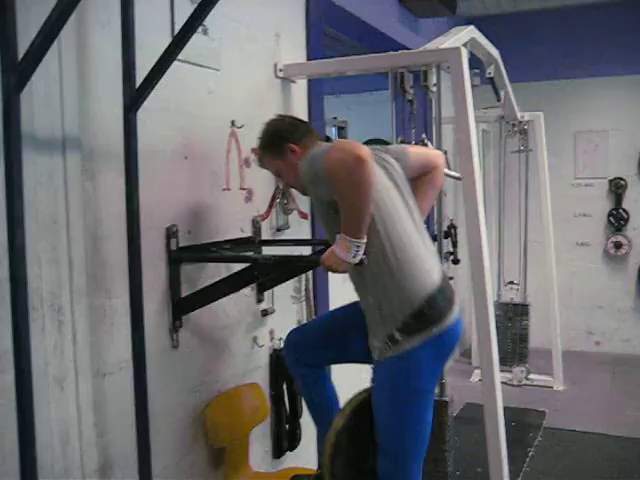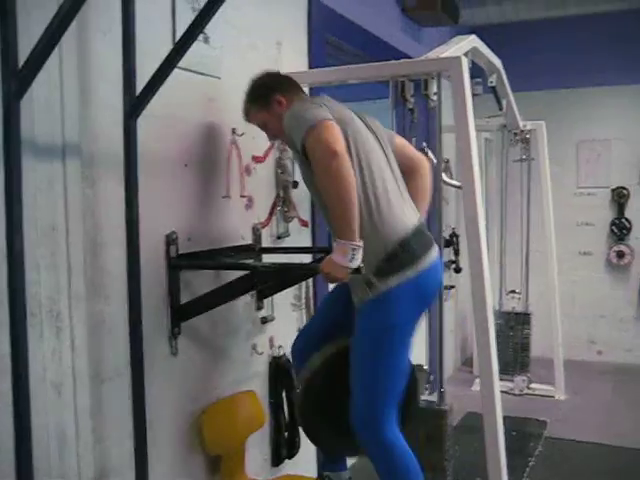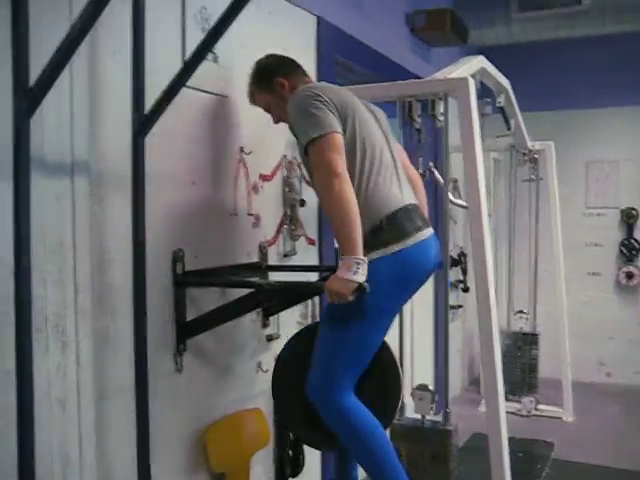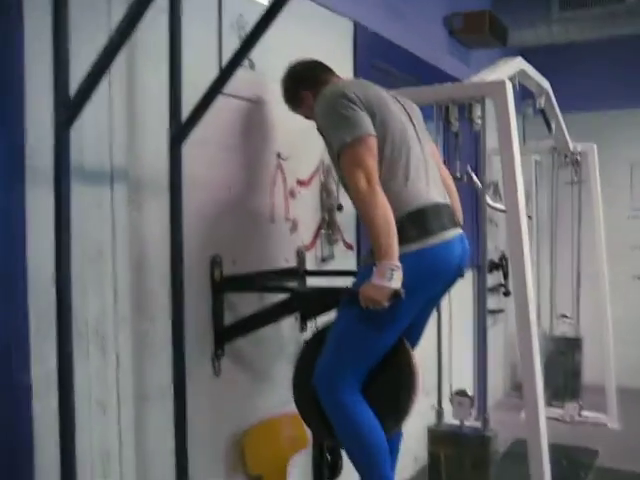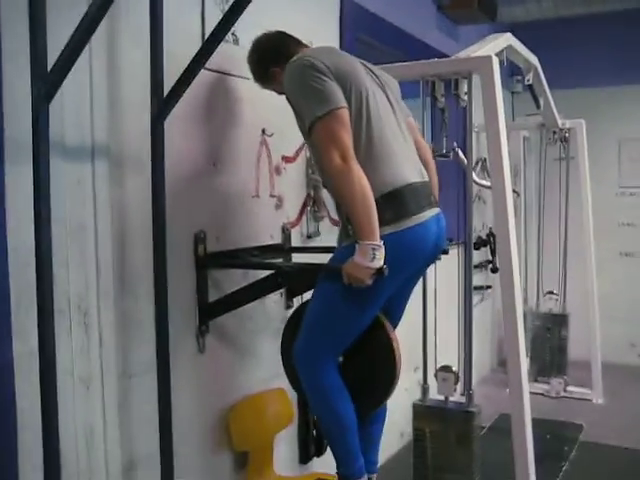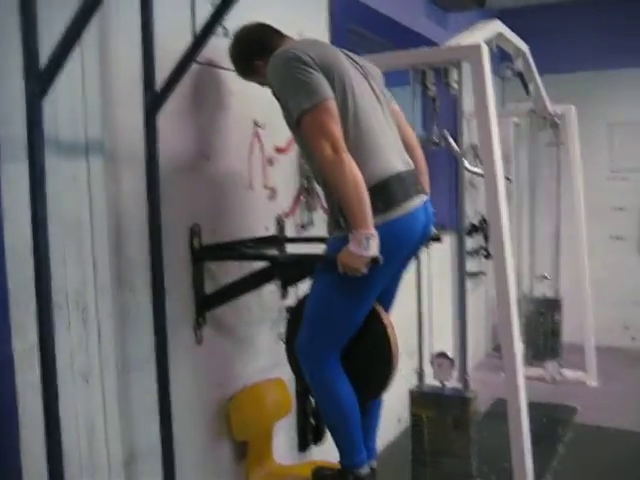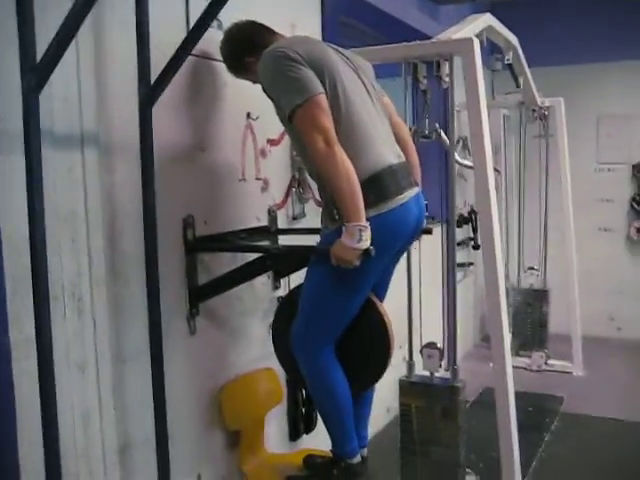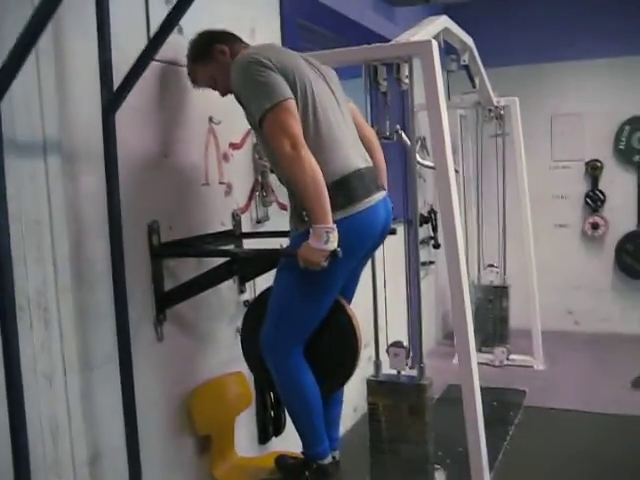
dt=0.3s
person 1, frame 1
left shoulder: (317, 161)
right shoulder: (381, 156)
left elbow: (356, 162)
right elbow: (436, 161)
left wrist: (350, 243)
right wrist: (407, 230)
left hip: (417, 329)
right knee: (300, 348)
person 1, frame 2
left shoulder: (302, 113)
right shoulder: (353, 117)
left elbow: (332, 154)
right elbow: (420, 166)
left wrist: (346, 246)
left hip: (395, 277)
right hip: (409, 261)
left knee: (372, 423)
right knee: (308, 351)
person 1, frame 3
left shoulder: (307, 100)
right shoulder: (354, 103)
left elbow: (335, 180)
right elbow: (412, 177)
left wrist: (350, 265)
left hip: (388, 251)
right hip: (417, 244)
left knee: (327, 389)
right knee: (339, 373)
person 1, frame 4
left shoulder: (336, 99)
right shoulder: (392, 100)
left elbow: (366, 184)
right elbow: (443, 177)
left wrist: (386, 270)
left hip: (416, 250)
right hip: (449, 242)
left knee: (334, 382)
person 1, frame 5
left shoulder: (304, 69)
right shoulder: (369, 72)
left elbow: (341, 160)
right elbow: (423, 151)
left wrist: (368, 248)
left hip: (390, 230)
right hip: (426, 222)
left knee: (313, 357)
person 1, frame 6
left shoulder: (288, 62)
right shoulder: (351, 61)
left elbow: (332, 151)
right elbow: (408, 138)
left wrist: (361, 237)
left hip: (379, 222)
right hip: (412, 210)
left knee: (316, 351)
person 1, frame 7
left shoulder: (278, 59)
right shoulder: (342, 57)
left elbow: (325, 144)
right elbow: (400, 129)
left wrist: (353, 230)
left hip: (374, 213)
right hip: (406, 202)
left knee: (311, 342)
right knee: (351, 333)
person 1, frame 8
left shoulder: (250, 65)
right shoulder: (307, 65)
left elbow: (293, 148)
right elbow: (367, 135)
left wrist: (321, 232)
left hip: (342, 217)
right hip: (374, 206)
left knee: (280, 344)
